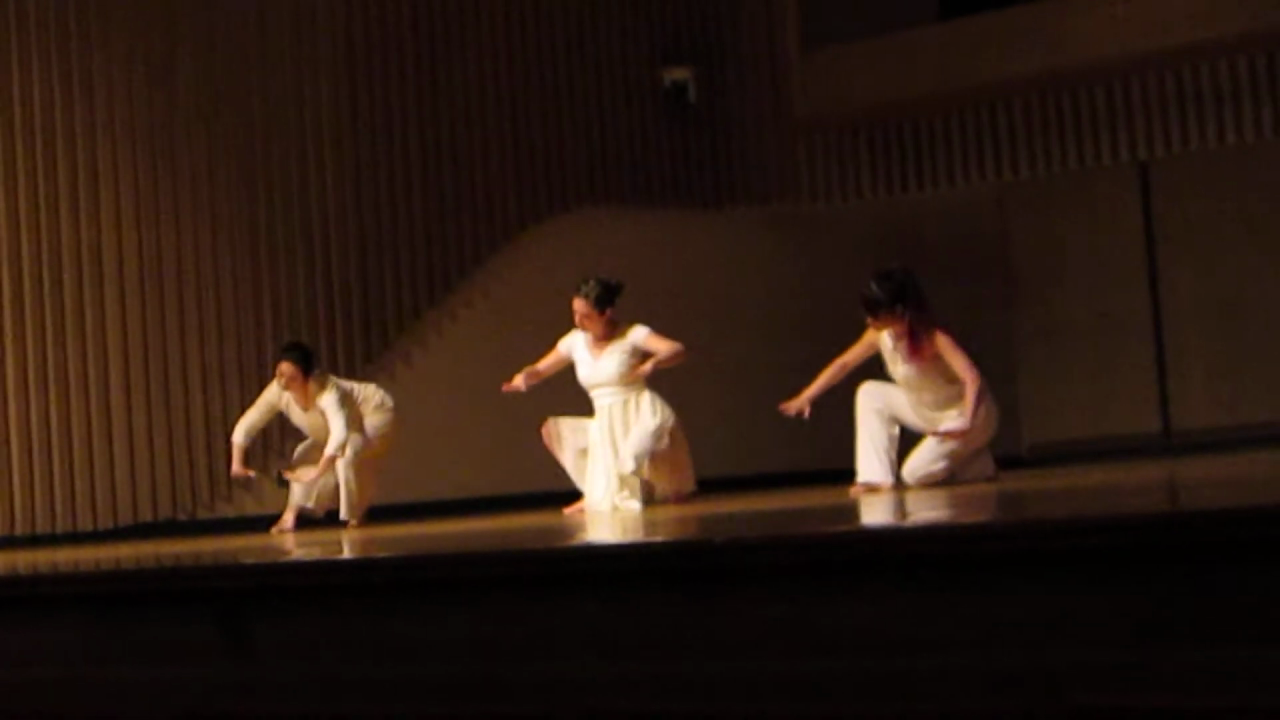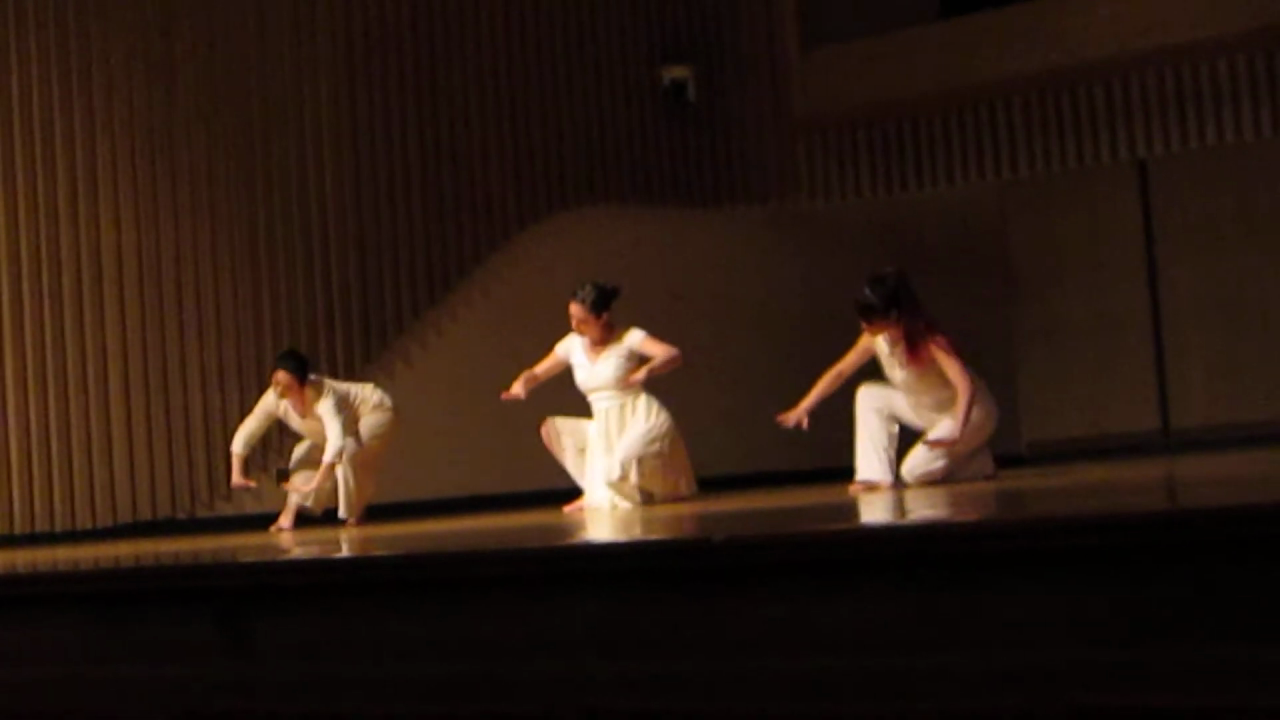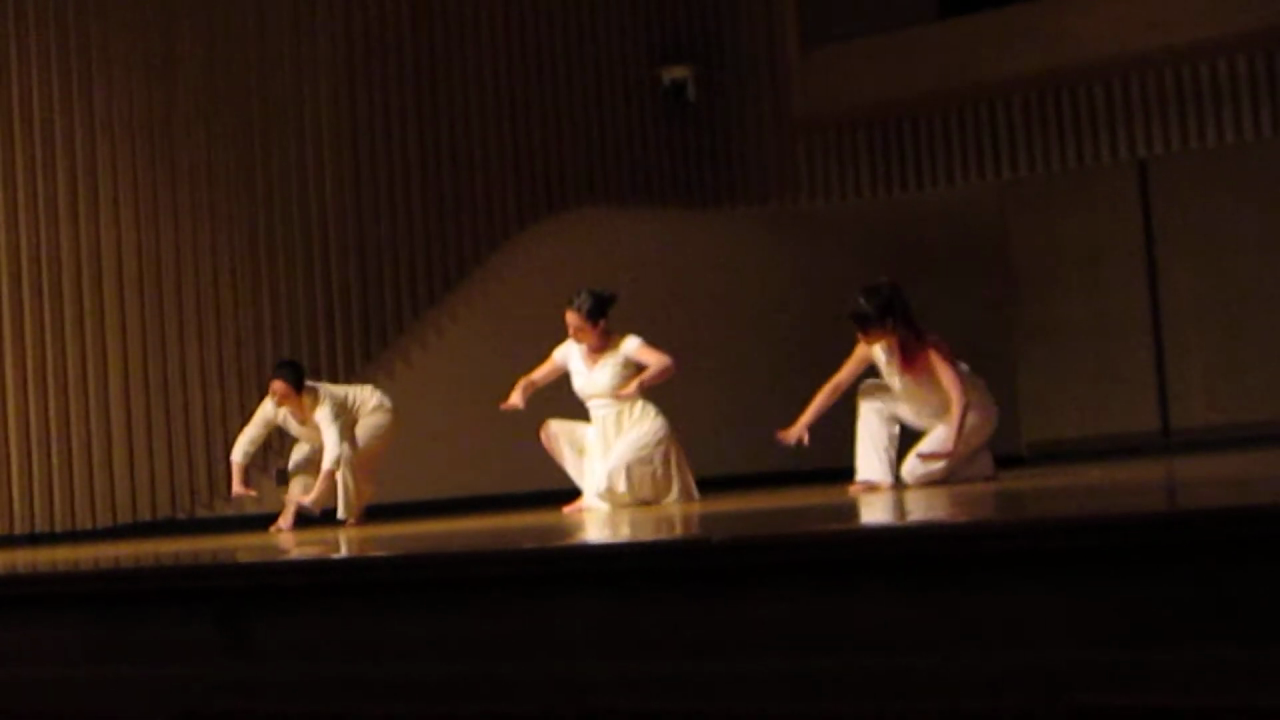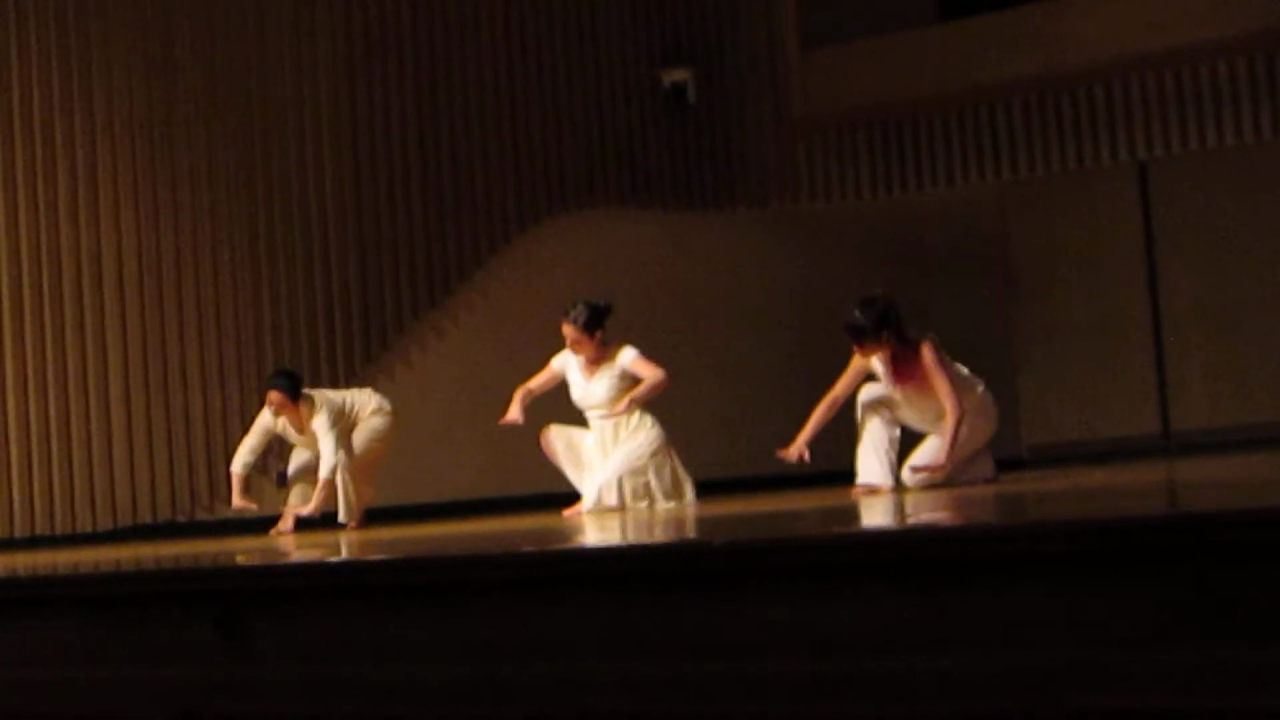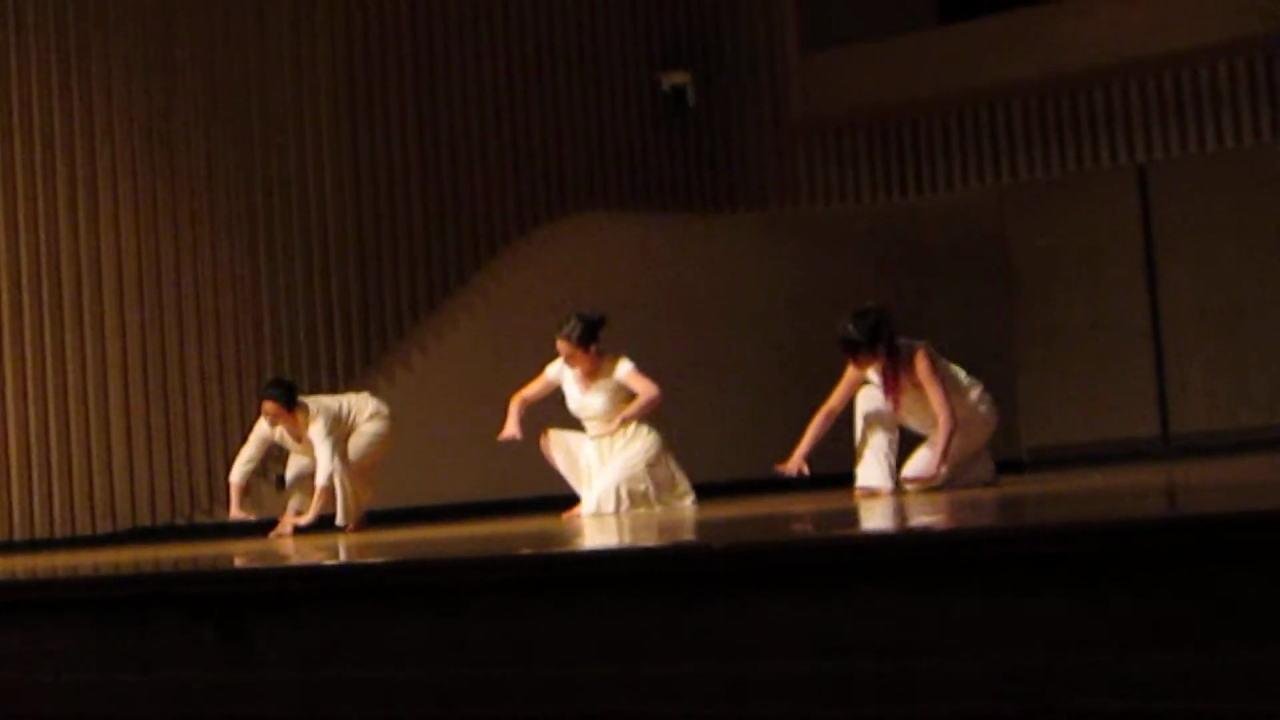
dt=0.2s
person 1, frame 1
left shoulder: (933, 337)
right shoulder: (878, 336)
left elbow: (973, 378)
right elbow: (843, 364)
left wrist: (966, 424)
right wrist: (805, 397)
left hip: (970, 412)
left knee: (915, 474)
right knee: (870, 393)
left ankle: (978, 463)
right ankle: (877, 476)
person 1, frame 2
left shoulder: (930, 340)
right shoulder: (873, 340)
left elbow: (965, 385)
right elbow: (839, 372)
left wrist: (957, 432)
right wrist: (802, 408)
left hip: (970, 410)
left knee: (914, 473)
right knee: (869, 394)
left ankle: (976, 462)
right ankle: (876, 475)
person 1, frame 3
left shoulder: (926, 346)
right shoulder: (870, 348)
left elbow: (959, 396)
right elbow: (837, 384)
left wrist: (951, 444)
right wrist: (801, 424)
left hip: (972, 411)
right hip: (927, 412)
left knee: (915, 473)
right knee: (869, 393)
left ankle: (977, 462)
right ankle: (876, 475)
person 1, frame 4
left shoulder: (922, 352)
right shoulder: (867, 357)
left elbow: (954, 408)
right elbow: (834, 398)
left wrist: (944, 457)
right wrist: (801, 441)
left hip: (974, 413)
right hip: (931, 415)
left knee: (915, 477)
right knee: (870, 395)
left ankle: (979, 464)
right ankle: (877, 478)
person 1, frame 5
left shoulder: (917, 359)
right shoulder: (862, 366)
left elbow: (947, 418)
right elbow: (830, 410)
left wrist: (935, 468)
right wrist: (798, 455)
left hip: (973, 414)
right hip: (928, 416)
left knee: (914, 480)
right knee: (868, 397)
left ankle: (978, 466)
right ankle: (877, 481)
person 2, frame 1
left shoulder: (632, 335)
right shoulder: (574, 341)
left elbow: (678, 350)
right elbow: (539, 370)
left wrist: (652, 364)
right wrist: (523, 377)
left hip: (643, 416)
right hip: (606, 425)
left knee: (633, 458)
right knee: (552, 428)
left ankle: (672, 488)
right ankle: (594, 491)
person 2, frame 2
left shoulder: (629, 338)
right shoulder: (572, 345)
left elbow: (673, 355)
right elbow: (535, 374)
left wrist: (646, 371)
right wrist: (521, 384)
left hip: (641, 419)
right hip: (604, 428)
left knee: (621, 466)
right knee: (551, 428)
left ankle: (667, 487)
right ankle: (593, 490)
person 2, frame 3
left shoulder: (625, 345)
right shoulder: (569, 350)
left elbow: (666, 363)
right elbow: (532, 380)
left wrist: (638, 383)
right wrist: (519, 392)
left hip: (639, 426)
right hip: (602, 433)
left knee: (612, 475)
right knee: (550, 430)
right ankle: (592, 492)
person 2, frame 4
left shoulder: (622, 355)
right shoulder: (567, 360)
left elbow: (660, 377)
right elbow: (528, 389)
left wrist: (629, 401)
right wrist: (516, 406)
left hip: (637, 436)
right hip: (600, 441)
left knee: (606, 490)
right knee: (550, 435)
right ankle: (591, 494)
person 2, frame 5
left shoulder: (617, 366)
right shoulder: (561, 369)
left elbow: (653, 393)
right elbow: (522, 397)
left wrist: (620, 420)
right wrist: (513, 422)
left hip: (634, 443)
right hip: (598, 449)
left knee: (604, 500)
right knee: (549, 439)
right ankle: (590, 495)
person 3, frame 1
left shoulder: (327, 391)
right shoulder: (276, 391)
left elbow: (340, 434)
right elbow: (247, 423)
left wrist: (314, 475)
right wrist: (237, 462)
left hip: (375, 411)
right hip: (347, 417)
left knee: (346, 455)
right knee: (305, 457)
left ankle: (356, 517)
right ankle: (291, 514)
person 3, frame 2
left shoulder: (323, 397)
right shoulder: (273, 398)
left elbow: (336, 442)
right elbow: (246, 432)
left wrist: (313, 485)
right wrist: (237, 473)
left hip: (374, 410)
right hip: (346, 417)
left knee: (346, 454)
right knee: (303, 456)
left ankle: (355, 516)
right ankle: (290, 513)
person 3, frame 3
left shoulder: (321, 403)
right shoulder: (271, 406)
left elbow: (333, 450)
right elbow: (245, 441)
left wrist: (313, 495)
right wrist: (237, 483)
left hip: (373, 412)
right hip: (345, 418)
left knee: (345, 455)
right knee: (301, 457)
left ankle: (355, 515)
right ankle: (290, 513)
person 3, frame 4
left shoulder: (319, 411)
right shoulder: (269, 416)
left elbow: (329, 459)
right elbow: (245, 452)
left wrist: (312, 506)
right wrist: (237, 496)
left hip: (373, 415)
right hip: (343, 424)
left knee: (344, 459)
right knee: (301, 460)
left ankle: (356, 517)
right ankle: (290, 517)
person 3, frame 5
left shoulder: (315, 419)
right shoulder: (266, 425)
left elbow: (326, 467)
right elbow: (243, 462)
left wrist: (310, 515)
right wrist: (235, 507)
left hip: (371, 419)
right hip: (341, 429)
left knee: (341, 464)
left ankle: (354, 521)
right ankle: (290, 519)
